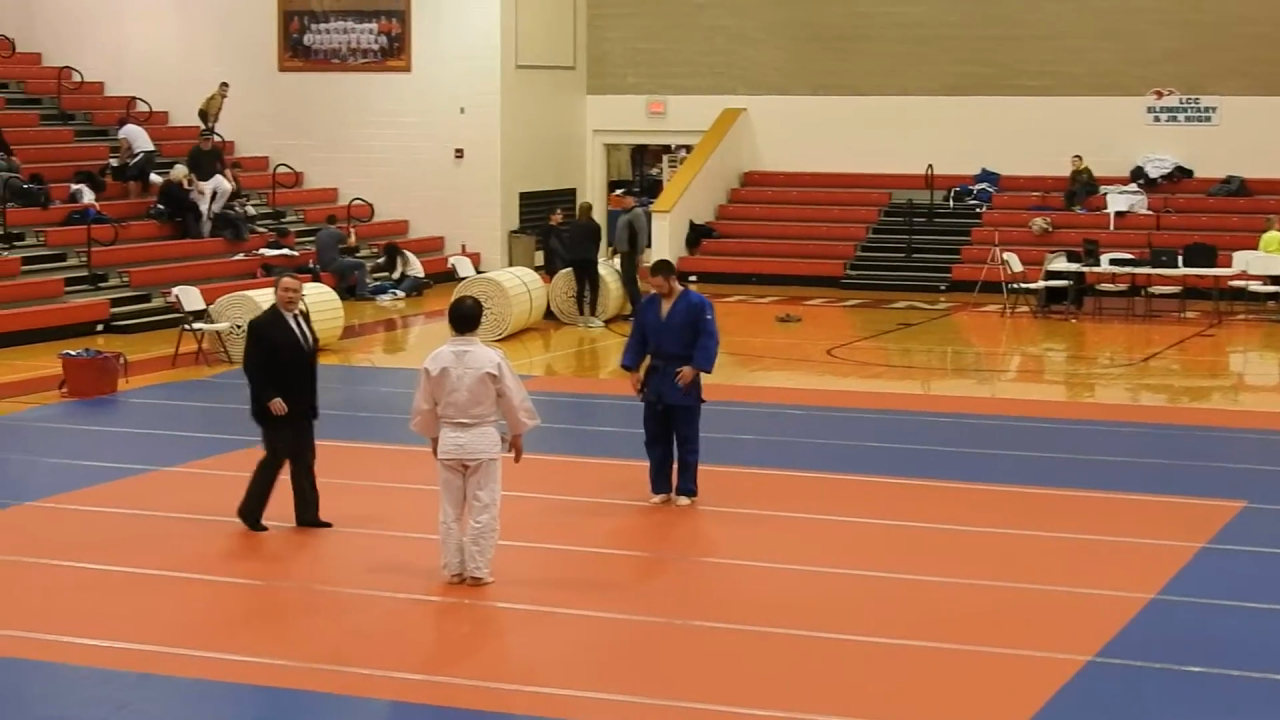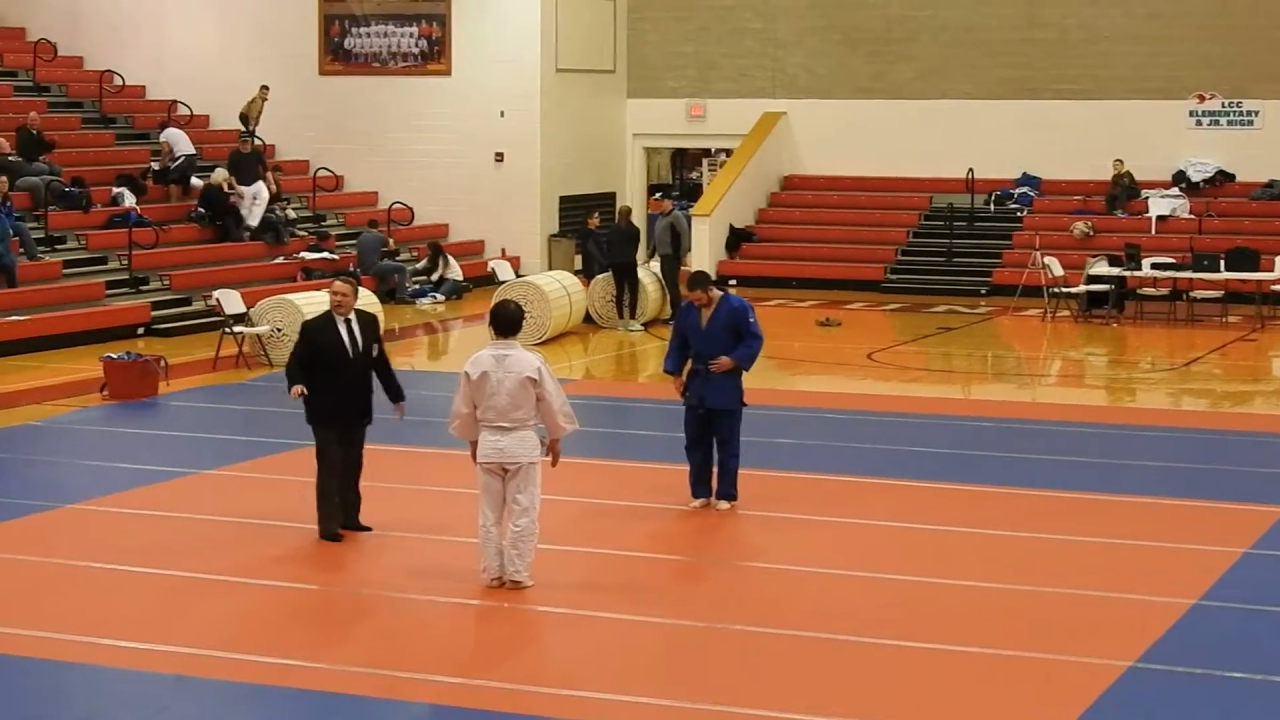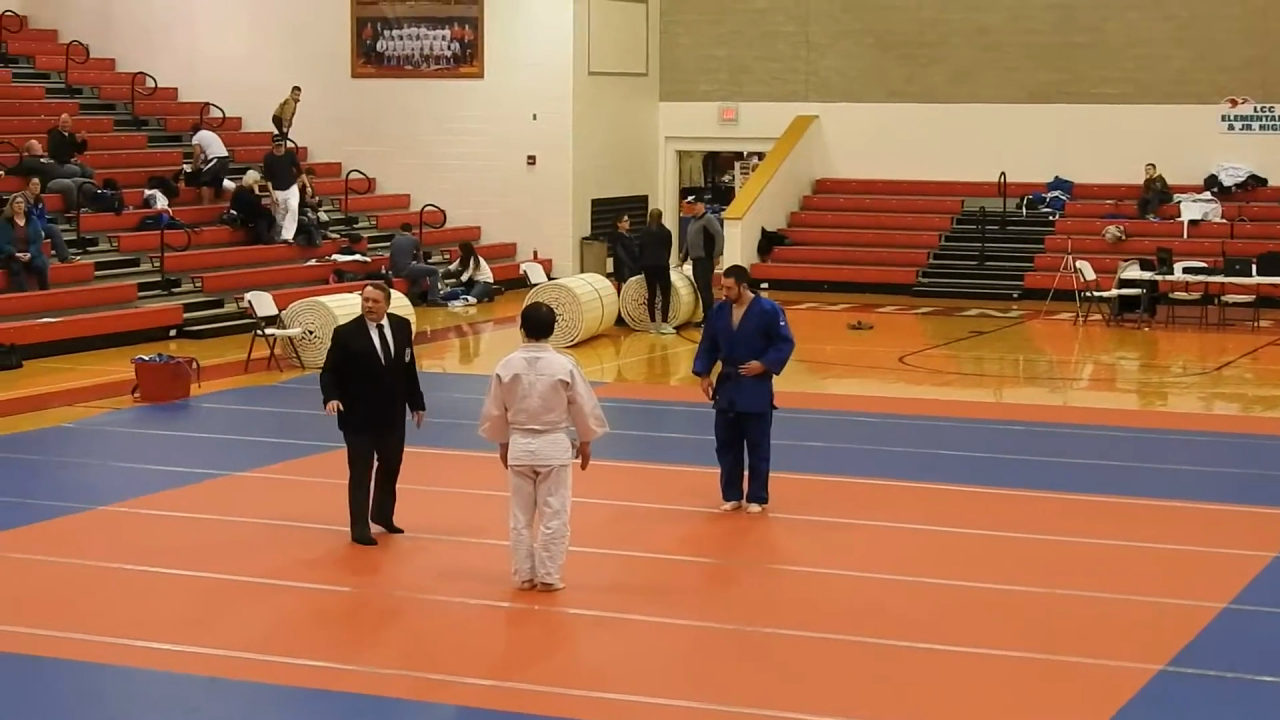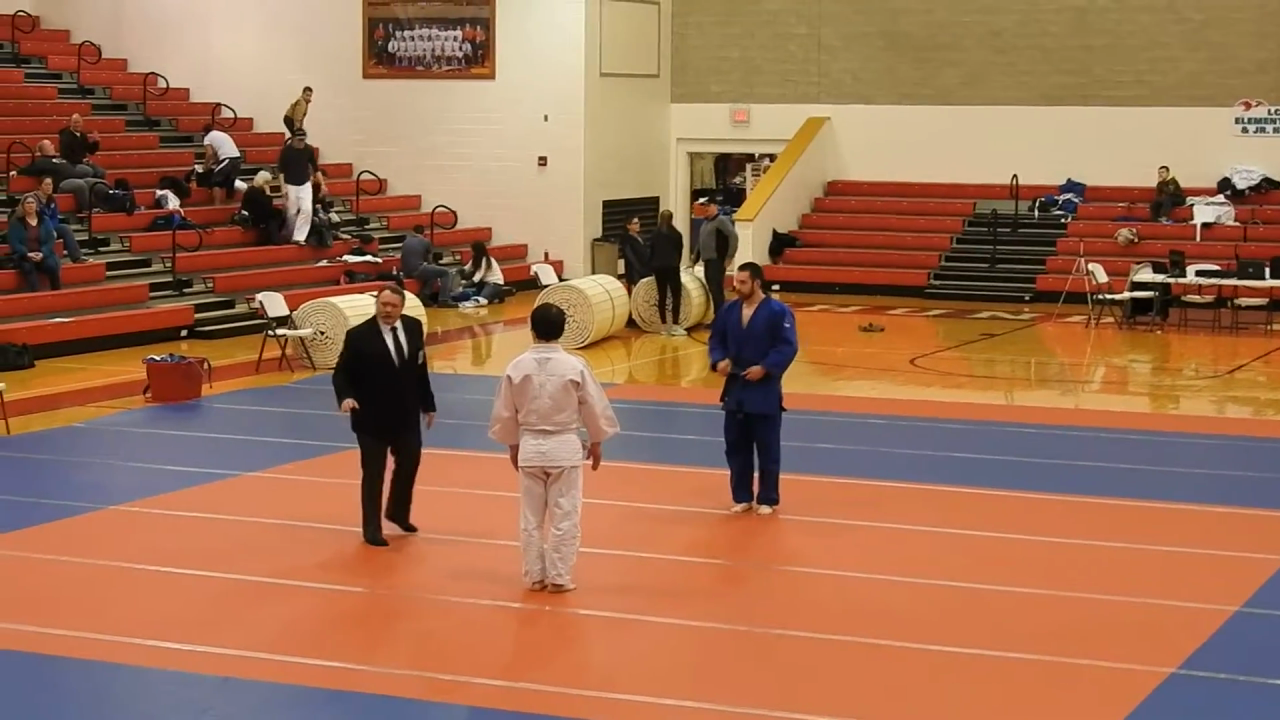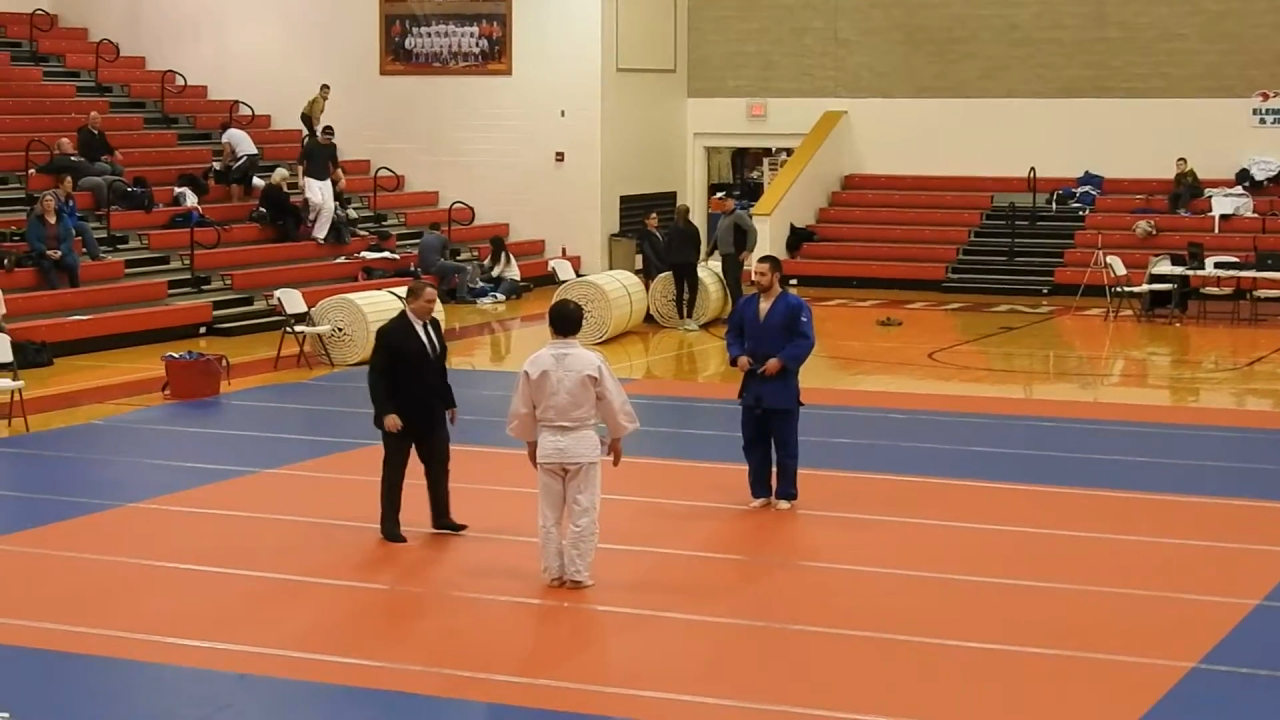
dt=0.3s
person 1, frame 1
left shoulder: (435, 360)
right shoulder: (492, 358)
left elbow: (425, 405)
right elbow: (513, 399)
left wrist: (433, 437)
right wrist: (516, 434)
left hip: (449, 440)
right hip: (483, 440)
left knee: (450, 511)
right knee: (483, 510)
left ankle: (453, 569)
right ankle: (477, 570)
person 1, frame 2
left shoulder: (475, 363)
right shoulder: (532, 362)
left elbow: (464, 408)
right elbow: (552, 404)
left wrist: (472, 440)
right wrist: (554, 438)
left hip: (488, 443)
right hip: (523, 444)
left knee: (489, 514)
right knee: (522, 513)
left ankle: (493, 572)
right ankle: (517, 574)
person 1, frame 3
left shoulder: (506, 366)
right shoulder: (564, 365)
left elbow: (495, 411)
right elbow: (583, 407)
left wrist: (503, 443)
right wrist: (585, 441)
left hip: (519, 446)
right hip: (554, 446)
left knee: (520, 516)
right knee: (553, 516)
left ankle: (524, 575)
right ankle: (548, 576)
person 1, frame 4
left shoulder: (517, 367)
right shoulder: (574, 366)
left elbow: (505, 412)
right elbow: (594, 407)
left wrist: (513, 445)
right wrist: (596, 442)
left hip: (530, 447)
right hip: (565, 447)
left knee: (531, 517)
right knee: (564, 517)
left ankle: (535, 576)
right ankle: (559, 577)
person 1, frame 5
left shoulder: (534, 363)
right shoulder: (592, 361)
left elbow: (523, 408)
right elbow: (613, 402)
left wrist: (530, 442)
right wrist: (616, 438)
left hip: (548, 443)
right hip: (583, 444)
left knee: (549, 514)
right knee: (583, 514)
left ankle: (553, 573)
right ankle: (577, 574)
person 2, frame 1
left shoulder: (302, 318)
right shoulder: (262, 325)
right elbow: (253, 367)
left wrist: (311, 398)
right wrist: (270, 397)
left hip: (301, 404)
right hip: (275, 405)
left knee: (305, 459)
right knee: (276, 457)
left ankle: (307, 514)
right ankle: (250, 510)
person 2, frame 2
left shoulder: (369, 322)
right shoulder: (313, 328)
left elbow: (380, 361)
right elbow: (295, 363)
left wrist: (396, 394)
right wrist: (296, 383)
left hip: (357, 408)
right hip: (326, 409)
left knee: (353, 463)
right knee: (329, 464)
left ankle: (349, 516)
right ankle: (328, 523)
person 2, frame 3
left shoulder: (402, 326)
right shoulder: (345, 334)
left elbow: (409, 368)
right elbow: (329, 372)
left wrist: (416, 403)
right wrist: (331, 397)
left hip: (393, 413)
right hip: (358, 416)
left knee: (391, 464)
right knee: (361, 472)
left ankle: (382, 514)
right ankle: (360, 528)
person 2, frame 4
left shoulder: (414, 327)
right shoulder: (358, 336)
left elbow: (421, 369)
right elbow: (341, 373)
left wrist: (428, 404)
right wrist: (346, 396)
left hip: (407, 414)
right hip: (372, 417)
left knee: (409, 464)
right knee: (373, 473)
left ankle: (398, 513)
right ankle: (372, 528)
person 2, frame 5
left shoulder: (433, 325)
right shoulder: (390, 332)
right elbow: (377, 376)
left wrist: (448, 402)
right wrist: (386, 411)
left hip: (431, 412)
right hip: (401, 415)
left knee: (439, 463)
right knee: (395, 469)
left ankle: (441, 517)
right ankle: (390, 525)
person 3, frame 1
left shoulder: (697, 304)
right shoulder: (647, 304)
left elbow: (709, 339)
right elbow: (637, 339)
left wrist: (694, 368)
right wrist: (633, 369)
left hip: (684, 379)
right hip: (655, 377)
left knee: (686, 439)
right knee: (655, 437)
left ankle: (686, 491)
right ankle: (661, 488)
person 3, frame 2
left shoulder: (738, 308)
right shoulder: (687, 309)
left elbow: (754, 339)
right elbow: (678, 343)
left wrist: (734, 360)
right wrist: (676, 373)
left hip: (725, 384)
right hip: (697, 381)
left knee: (727, 444)
right knee: (696, 441)
left ankle: (725, 494)
right ankle: (701, 493)
person 3, frame 3
left shoulder: (768, 310)
right shoulder: (719, 311)
left elbow: (785, 343)
right elbow: (707, 344)
left wrist: (765, 364)
right wrist: (704, 374)
left hip: (756, 388)
right hip: (726, 384)
left knee: (757, 447)
right knee: (726, 444)
left ankle: (756, 498)
right ankle: (732, 496)
person 3, frame 4
left shoulder: (778, 312)
right shoulder: (729, 310)
left elbow: (788, 347)
right elbow: (716, 339)
left wrist: (764, 368)
right wrist: (719, 359)
left hip: (764, 390)
right hip: (735, 387)
left knee: (767, 449)
right knee: (736, 446)
left ankle: (767, 499)
right ankle: (742, 497)
person 3, frame 5
left shoulder: (795, 306)
right shoulder: (745, 305)
left elbow: (805, 341)
right elbow: (733, 334)
left wrist: (781, 361)
right wrist: (738, 355)
left hip: (782, 385)
right hip: (753, 383)
left knee: (785, 443)
right knee: (754, 441)
left ankle: (785, 495)
right ankle: (761, 492)
